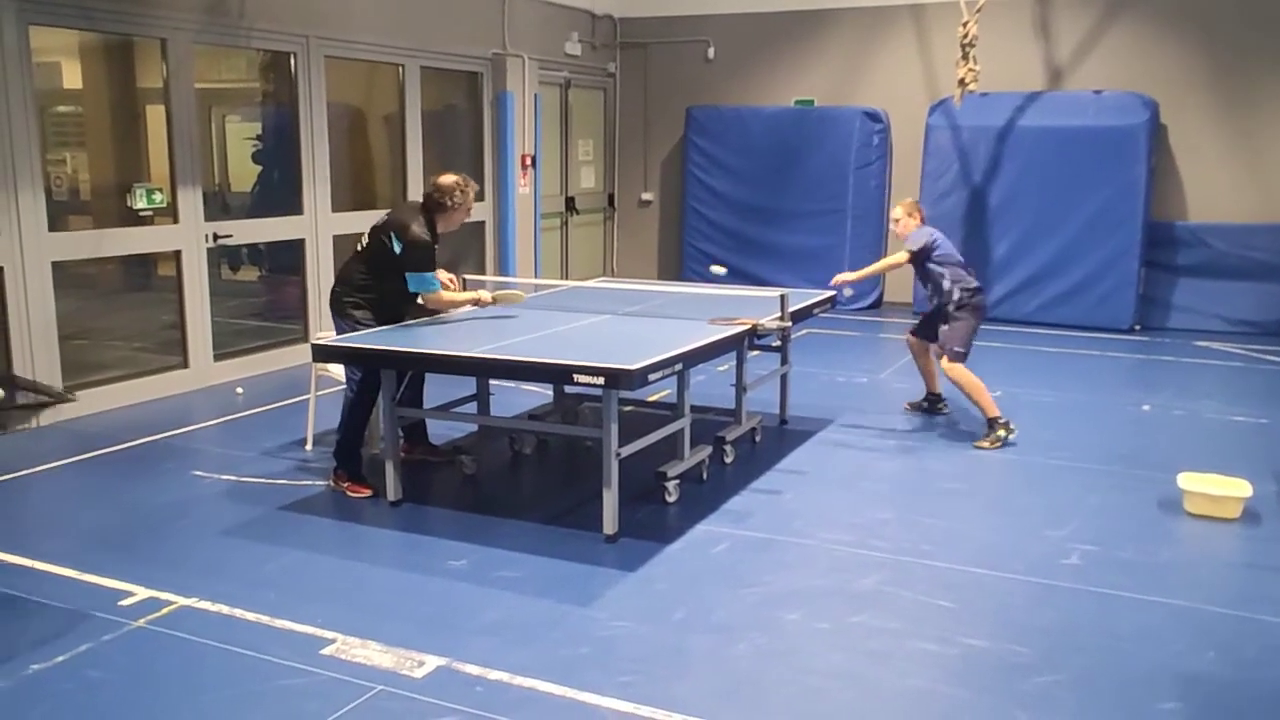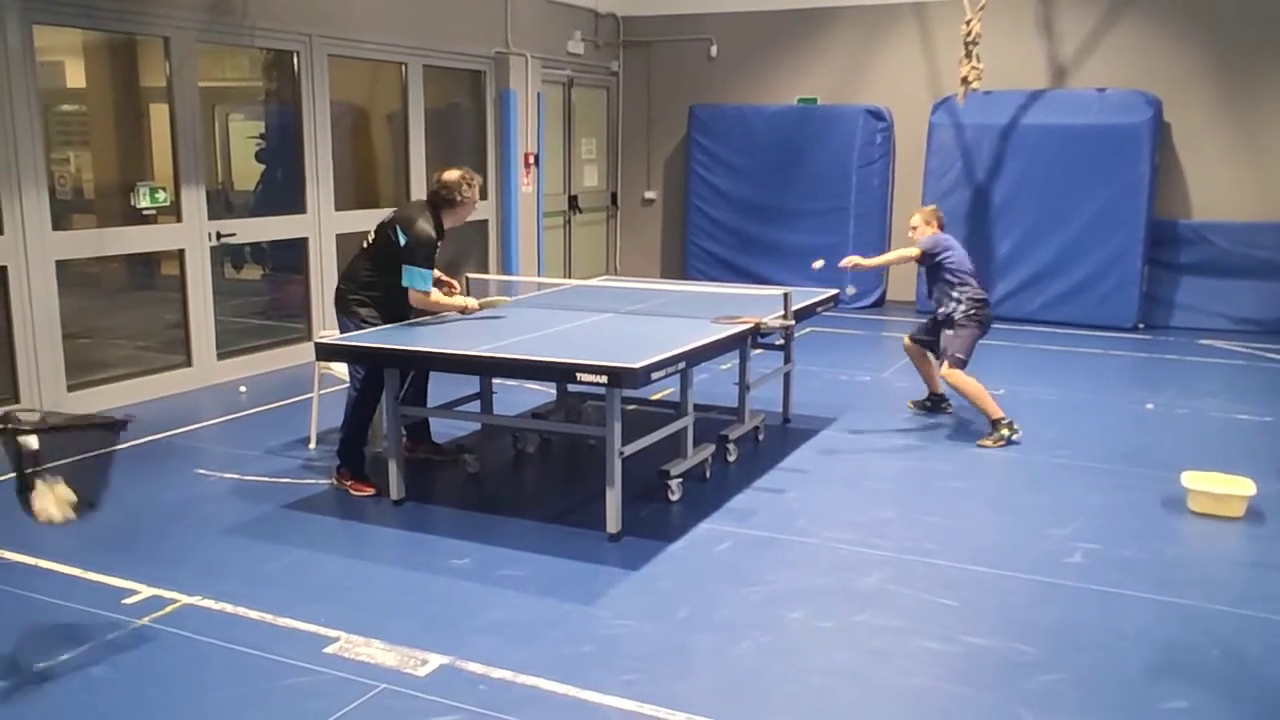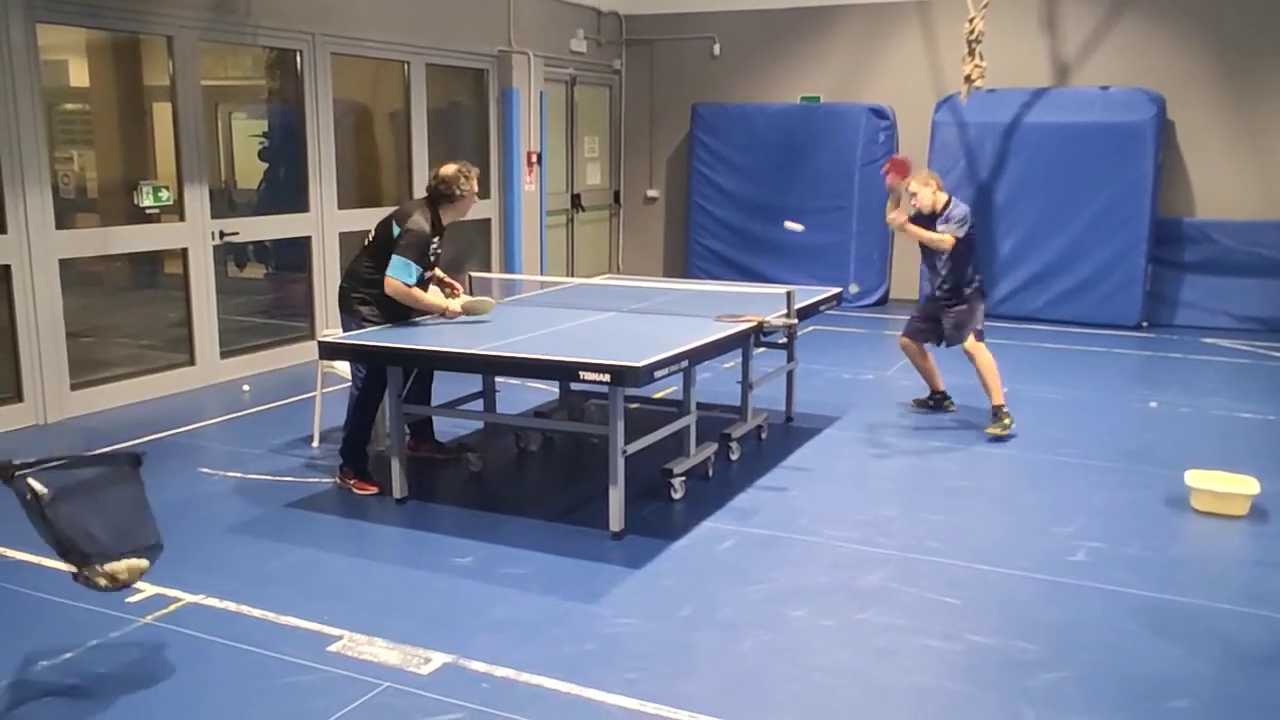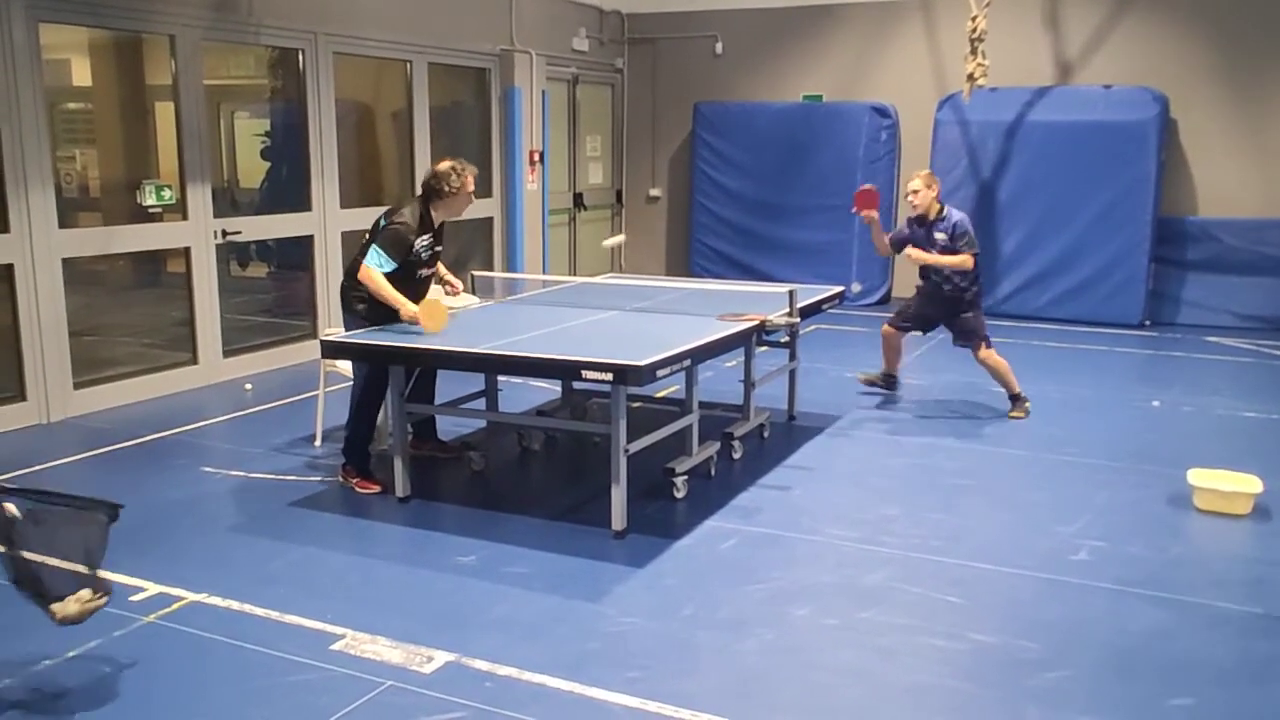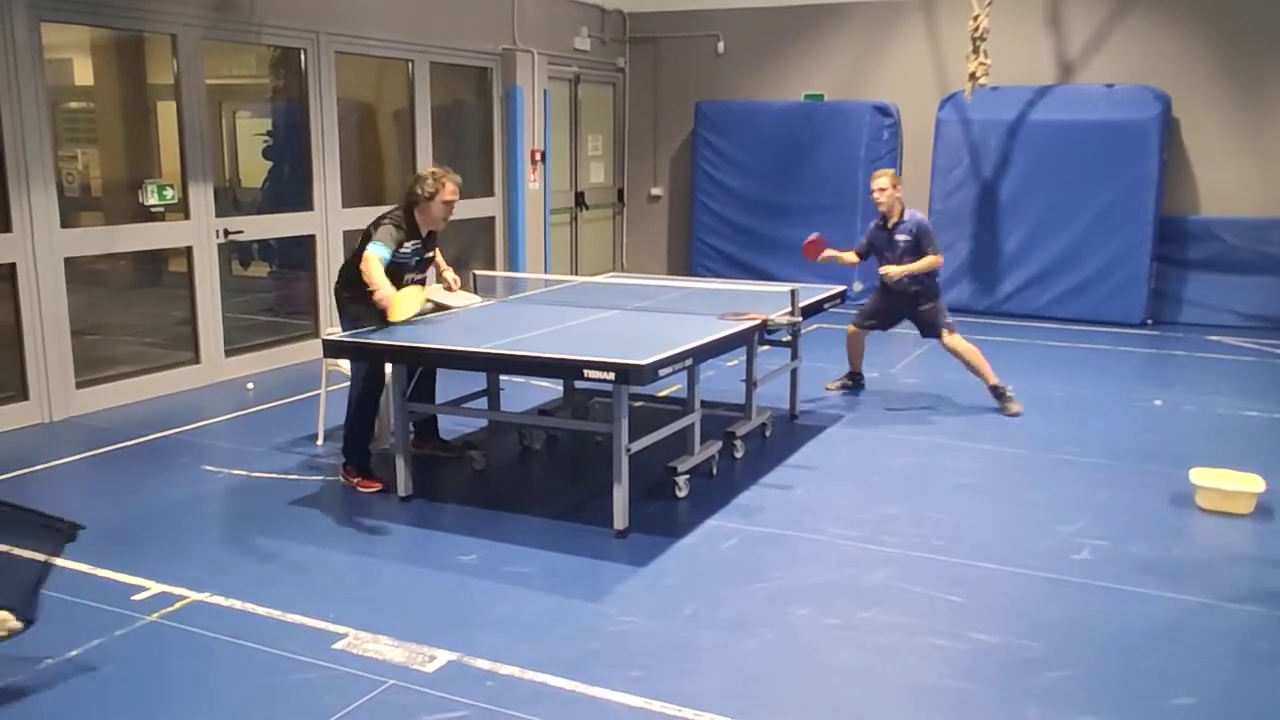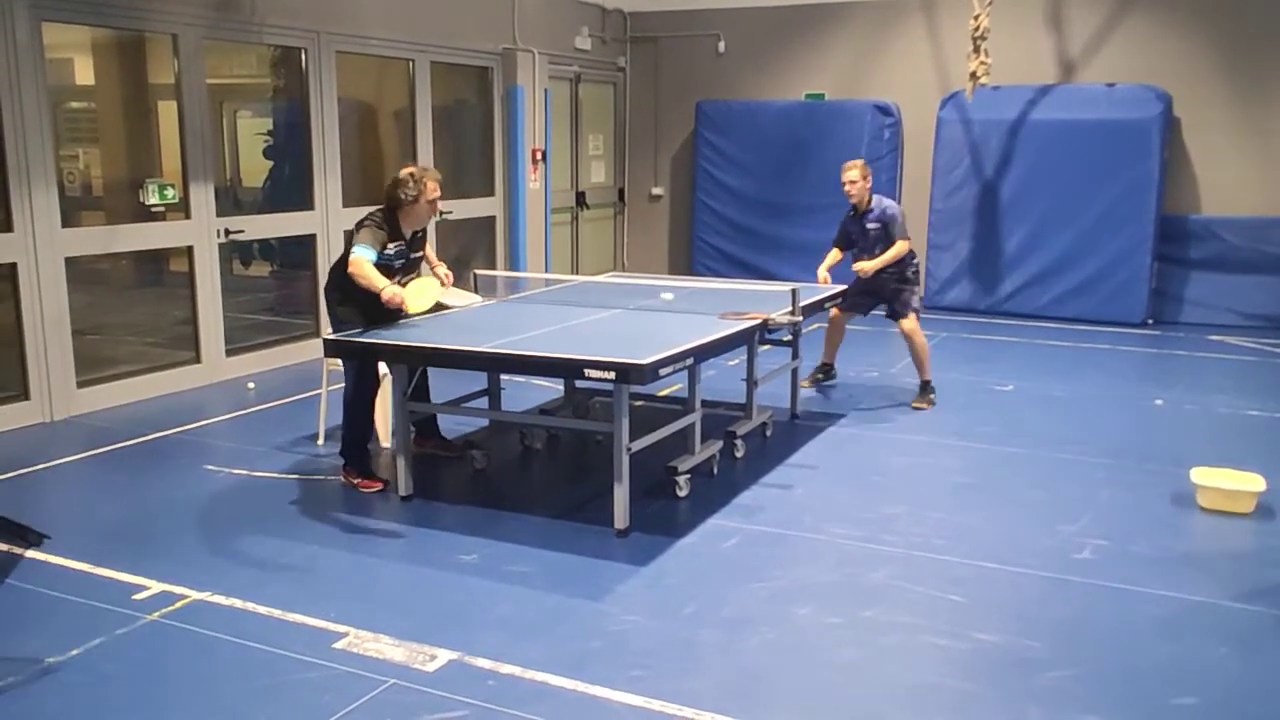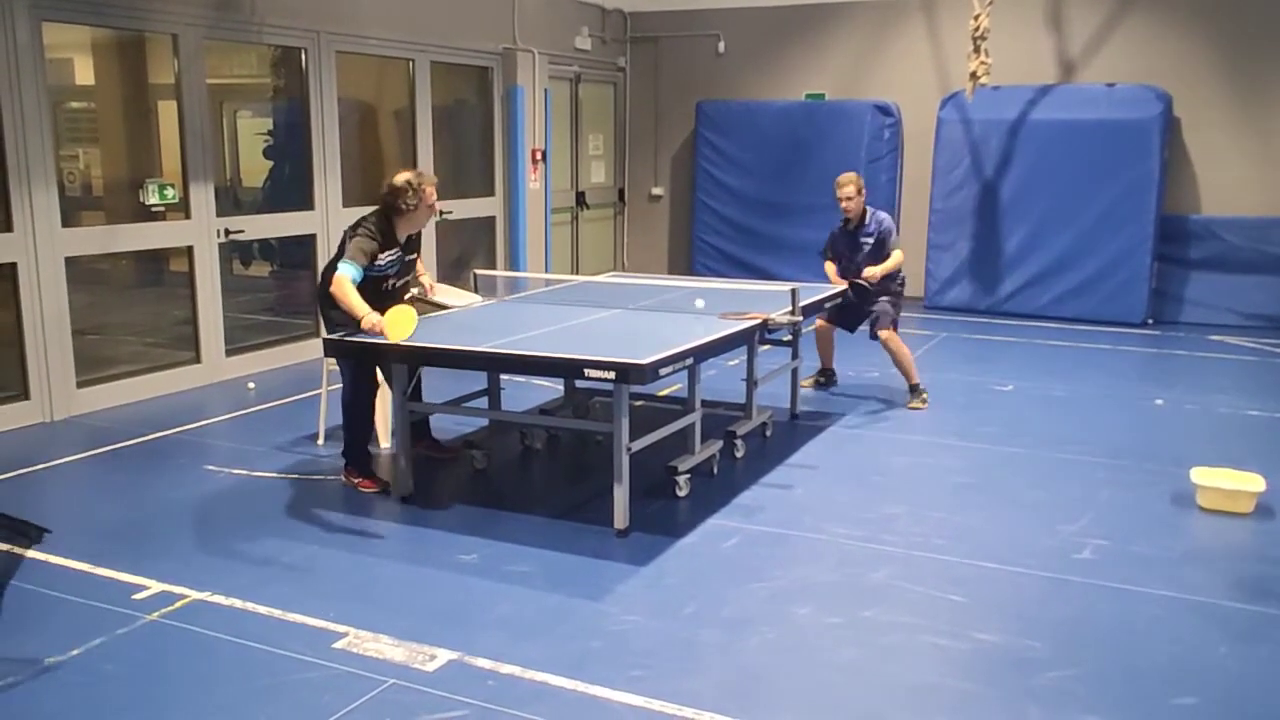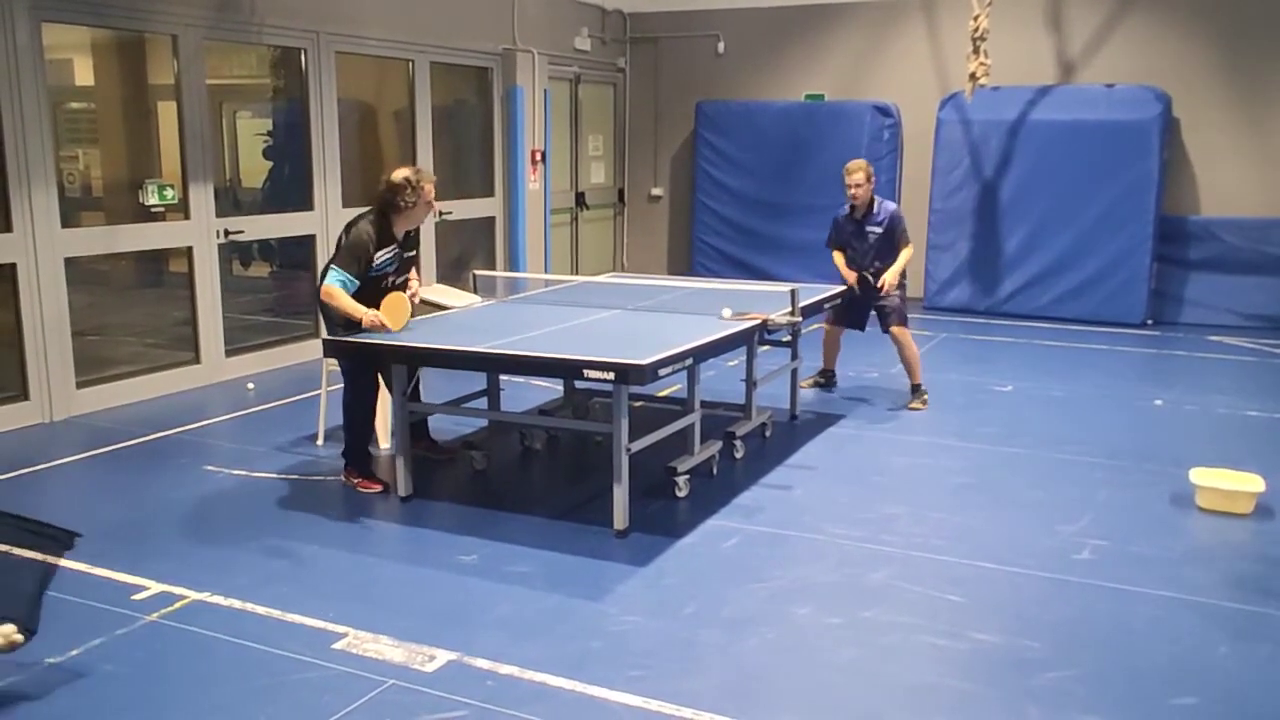
dt=0.2s
person 1, frame 1
left shoulder: (418, 214)
right shoulder: (416, 236)
right elbow: (433, 299)
left wrist: (435, 272)
right wrist: (473, 298)
left hip: (386, 304)
right hip: (357, 306)
left knee: (410, 368)
right knee: (365, 384)
left ankle: (414, 441)
right ankle: (345, 470)
person 1, frame 2
left shoulder: (426, 215)
right shoulder: (423, 233)
right elbow: (418, 297)
left wrist: (437, 277)
right wrist: (458, 304)
left hip: (390, 303)
right hip: (362, 305)
left knee: (414, 367)
right knee: (369, 383)
left ankle: (418, 440)
right ankle: (348, 468)
person 1, frame 3
left shoulder: (433, 218)
right shoulder: (418, 228)
right elbow: (395, 286)
left wrist: (440, 278)
right wrist: (440, 306)
left hip: (399, 306)
right hip: (366, 304)
left knee: (419, 367)
right knee: (371, 382)
left ankle: (421, 438)
right ankle: (351, 467)
person 1, frame 4
left shoulder: (436, 219)
right shoulder: (405, 223)
right elbow: (367, 272)
left wrist: (444, 275)
right wrist: (401, 304)
left hip: (404, 303)
right hip: (369, 304)
left knee: (423, 366)
right knee: (372, 380)
left ankle: (424, 437)
right ankle: (354, 466)
person 1, frame 5
left shoulder: (431, 225)
right shoulder: (392, 227)
right elbow: (370, 263)
left wrist: (443, 268)
right wrist: (384, 289)
right hip: (362, 304)
left knee: (423, 365)
right knee: (370, 380)
left ankle: (426, 436)
right ankle: (354, 465)
person 1, frame 6
left shoulder: (417, 225)
right shoulder: (376, 228)
right elbow: (357, 266)
left wrist: (435, 264)
right wrist: (386, 288)
left hip: (391, 306)
right hip: (353, 307)
left knee: (415, 367)
right knee: (364, 381)
left ankle: (426, 434)
right ankle: (354, 465)
person 1, frame 7
left shoulder: (411, 228)
right shoulder: (368, 236)
right elbow: (339, 284)
left wrist: (421, 274)
right wrist: (366, 316)
left hip: (386, 309)
right hip: (347, 312)
right knee: (362, 383)
left ankle: (420, 436)
right ankle: (356, 466)
person 1, frame 8
left shoulder: (410, 227)
right shoulder: (363, 236)
right elbow: (328, 291)
left wrist: (413, 282)
right wrist: (365, 315)
right hip: (348, 314)
left knee: (406, 373)
right knee: (362, 384)
left ankle: (418, 437)
right ankle: (356, 466)
person 2, frame 1
left shoulder: (924, 235)
right shoulder: (929, 243)
left elbow: (900, 258)
left wrist: (856, 275)
left hip: (963, 307)
right hip: (951, 305)
left knee: (950, 365)
right knee: (915, 338)
left ankle: (999, 423)
right ankle: (934, 398)
person 2, frame 2
left shoulder: (940, 241)
right shoulder: (934, 251)
left elbow: (910, 253)
left wrist: (867, 262)
left hip: (966, 316)
right hip: (948, 315)
left knee: (950, 372)
right knee: (912, 343)
left ankle: (1003, 425)
right ankle: (937, 398)
person 2, frame 3
left shoulder: (960, 211)
right shoulder: (926, 215)
left elbow: (946, 242)
right elbow: (894, 223)
left wrist: (911, 229)
right wrist: (896, 194)
left hip: (963, 295)
right hip: (937, 295)
left knee: (972, 344)
right knee: (908, 341)
left ankle: (1000, 411)
right ankle: (940, 396)
person 2, frame 4
left shoulder: (958, 221)
right shoulder: (914, 224)
left elbow: (968, 262)
right elbow: (888, 248)
left wrist: (927, 258)
right wrist: (875, 224)
left hip: (963, 298)
right hip: (931, 295)
left knee: (984, 353)
right knee: (890, 330)
left ankle: (1018, 397)
right ankle: (889, 377)
person 2, frame 5
left shoulder: (918, 222)
right shoulder: (876, 228)
left elbow: (936, 259)
right elbow: (857, 257)
left wrist: (902, 270)
right wrist: (836, 256)
left hip: (922, 293)
right hip: (892, 293)
left knee: (951, 341)
right knee: (854, 330)
left ankle: (999, 391)
right ankle: (855, 377)
person 2, frame 6
left shoulder: (888, 209)
right shoulder: (850, 217)
left elbow: (903, 245)
right elbow: (838, 248)
left wrist: (875, 264)
right wrist: (824, 267)
left hip: (900, 276)
right hip: (869, 277)
left knee: (909, 327)
right knee: (837, 314)
left ankle: (926, 387)
right ankle: (826, 368)
person 2, frame 7
left shoulder: (881, 222)
right shoulder: (838, 230)
left elbow: (898, 256)
right elbow: (830, 261)
left wrist: (880, 270)
right wrist: (836, 279)
left hip: (883, 290)
left knee: (886, 335)
right knee: (822, 326)
left ankle: (917, 389)
right ankle: (827, 374)
person 2, frame 8
left shoulder: (890, 212)
right shoulder: (842, 217)
left elbow: (906, 248)
right elbow: (837, 250)
left wrist: (893, 271)
right wrist: (846, 272)
left hip: (886, 284)
right hip: (856, 283)
left knee: (899, 332)
right knee: (832, 327)
left ankle: (918, 390)
right ankle: (827, 374)
